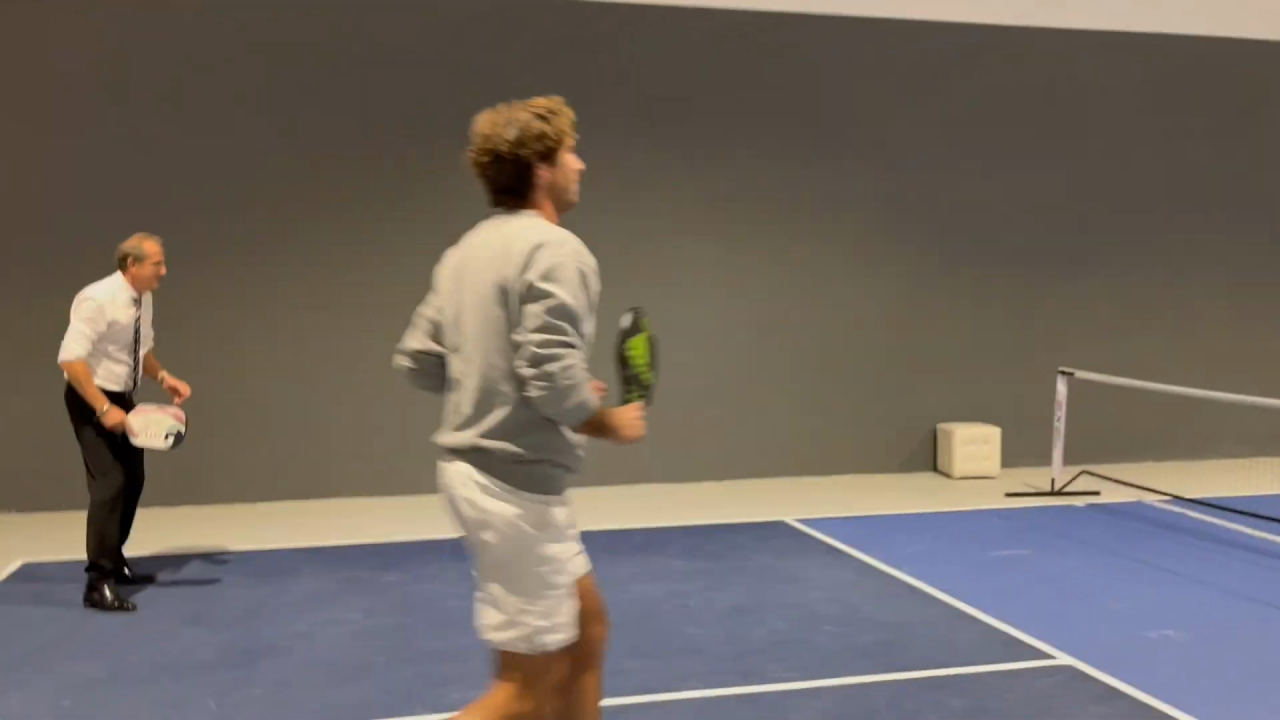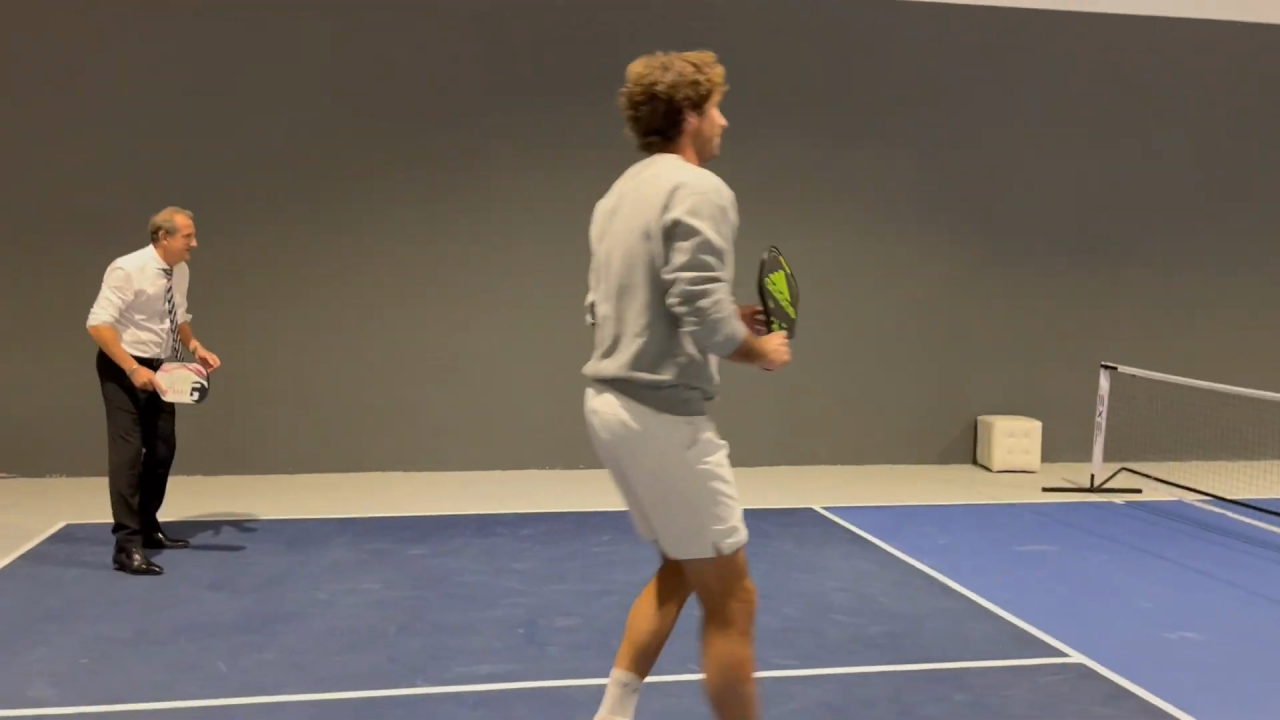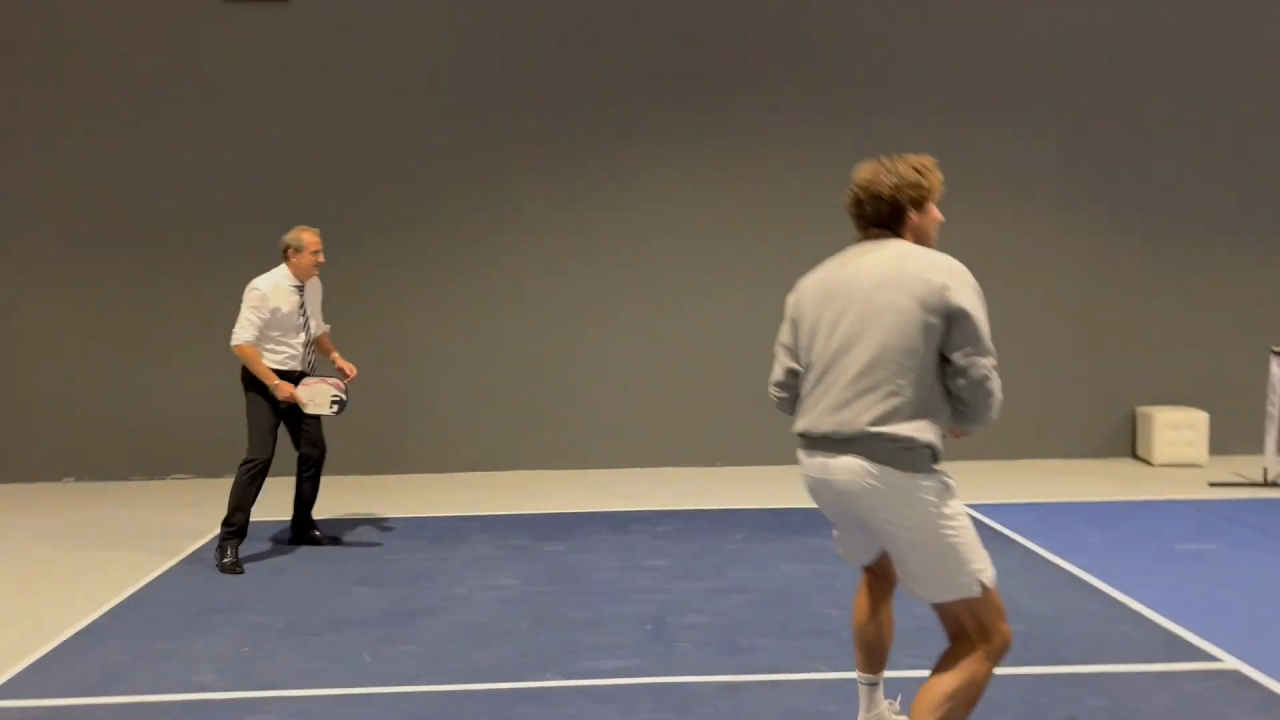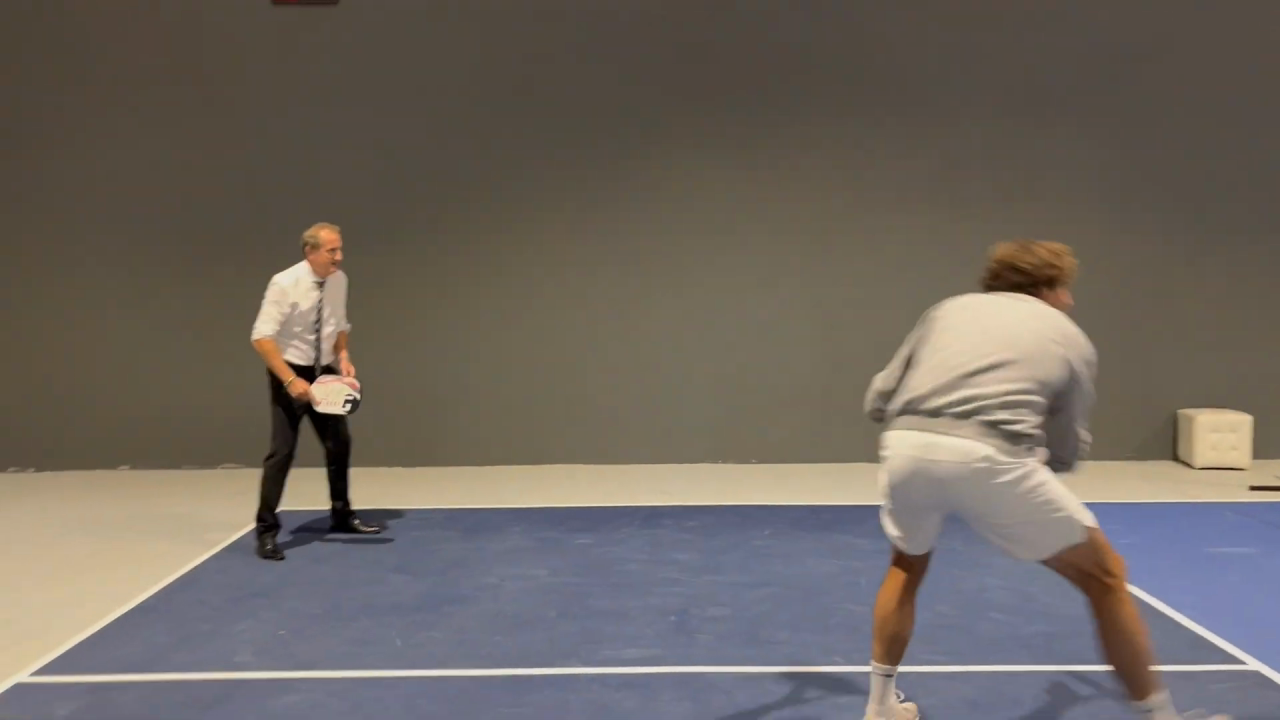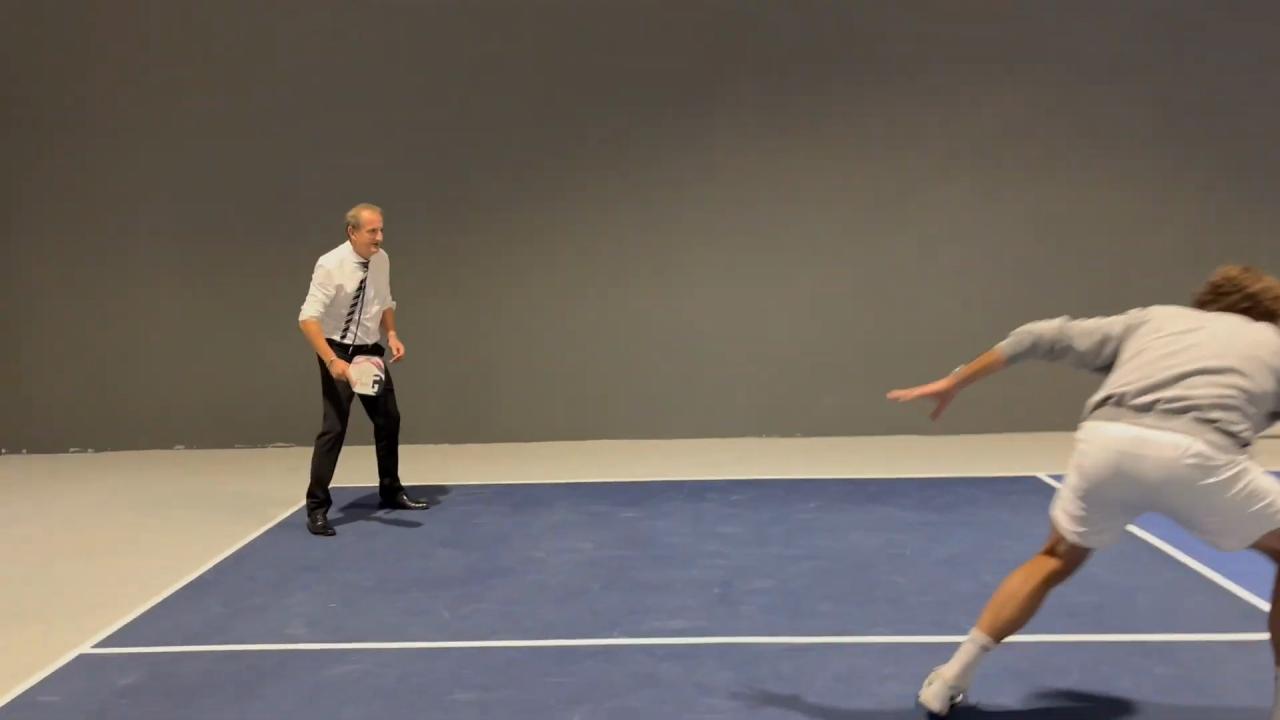
dt=0.3s
person 1, frame 1
left shoulder: (466, 252)
right shoulder: (557, 253)
left elbow: (414, 361)
right elbow: (555, 389)
right wrist: (614, 423)
left hip: (474, 471)
right hip: (517, 488)
left knee: (588, 626)
person 1, frame 2
left shoulder: (617, 196)
right shoulder: (700, 189)
right elbow: (705, 314)
right wrist: (760, 349)
left hip: (613, 404)
right hip: (663, 413)
left knee: (677, 571)
right knee: (730, 602)
person 1, frame 3
left shoulder: (813, 282)
right shoulder: (948, 278)
left elbow: (781, 389)
right elbow: (981, 403)
right wrist: (941, 420)
left hip: (822, 466)
right hip: (900, 475)
left knee: (881, 574)
right knee: (981, 639)
person 1, frame 4
left shoulder: (950, 309)
right shoulder: (1070, 337)
left elbow: (878, 401)
right elbow: (1065, 455)
left hip: (906, 445)
right hip: (992, 459)
left knee: (906, 564)
right knee: (1105, 578)
person 1, frame 5
left shoulder: (1152, 319)
left elbow: (1045, 338)
left wrist: (954, 382)
left hip: (1103, 441)
right hip: (1195, 456)
left knee: (1056, 560)
left ankle: (946, 682)
person 2, frame 1
left shoulder: (144, 300)
right shoulder: (97, 299)
right elbow: (70, 358)
left wrist: (162, 375)
right wrist: (103, 408)
left hip: (123, 400)
right hip: (93, 400)
left knee: (132, 482)
right knee: (108, 484)
left ankle: (113, 562)
right ankle: (99, 581)
person 2, frame 2
left shoulder: (180, 272)
right shoulder: (128, 269)
right elbow: (98, 324)
left wrist: (194, 346)
right wrist: (133, 369)
left hip: (158, 368)
right hip: (123, 367)
left knee: (163, 449)
right knee: (128, 449)
left ankle: (148, 527)
right ankle: (127, 543)
person 2, frame 3
left shoulder: (314, 286)
right shoulder: (263, 288)
right elbow: (241, 342)
left wrist: (335, 357)
right wrist: (275, 384)
left hip: (299, 379)
right hip: (265, 380)
left knee: (314, 450)
right knee: (260, 456)
left ankle: (302, 526)
right ankle: (229, 539)
person 2, frame 4
left shoulder: (339, 280)
right shoulder: (285, 283)
right elbow: (261, 337)
left wrist: (343, 357)
right wrist: (290, 381)
left hip: (325, 373)
right hip: (290, 374)
left knee: (339, 443)
right knee: (282, 450)
left ankle: (342, 514)
right ankle: (266, 530)
person 2, frame 5
left shoulder: (381, 260)
right shoulder: (330, 265)
right elbow: (308, 318)
left wrist: (392, 335)
right wrist: (332, 361)
left hip: (372, 351)
right hip: (339, 352)
left knee: (388, 420)
right knee: (334, 427)
left ankle: (391, 491)
right ankle: (317, 507)
